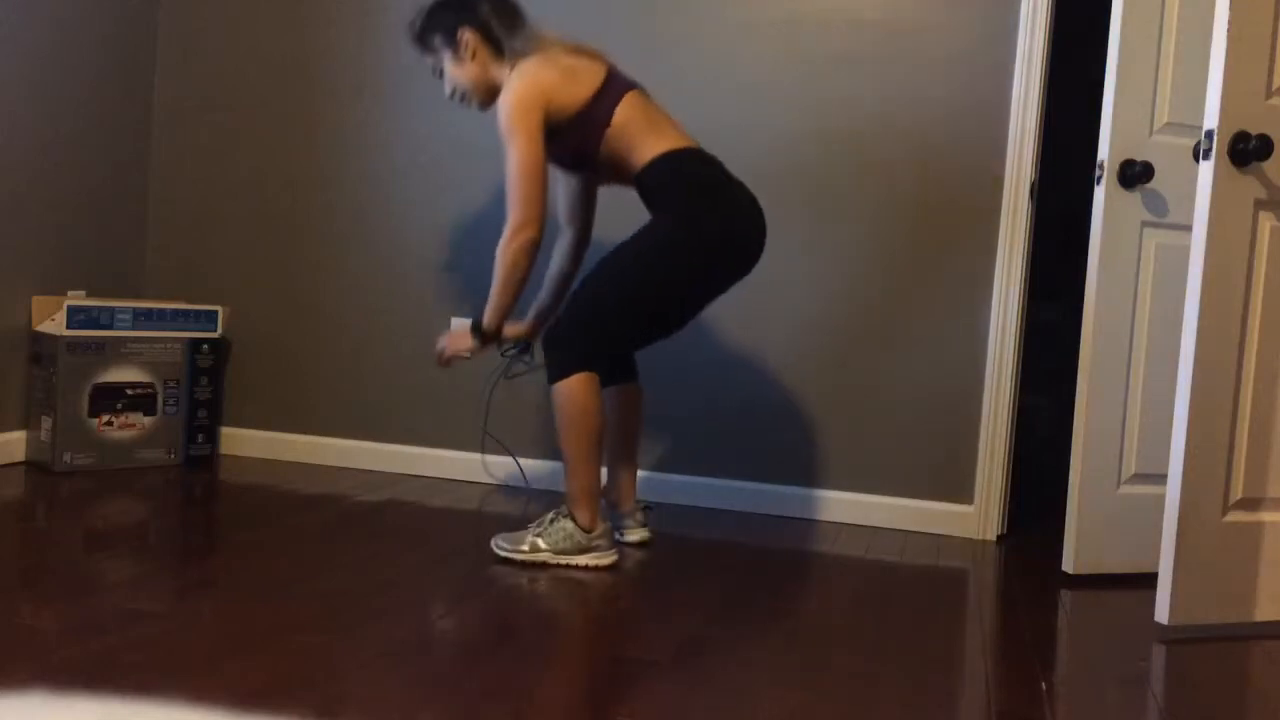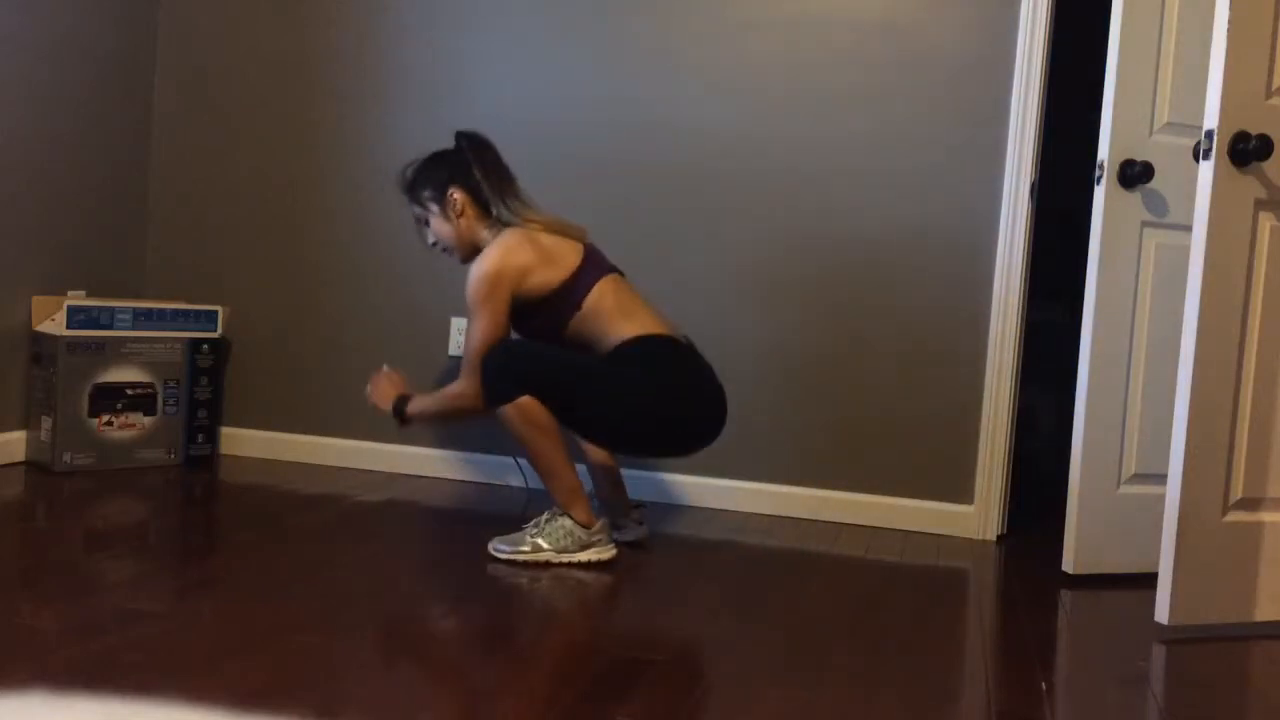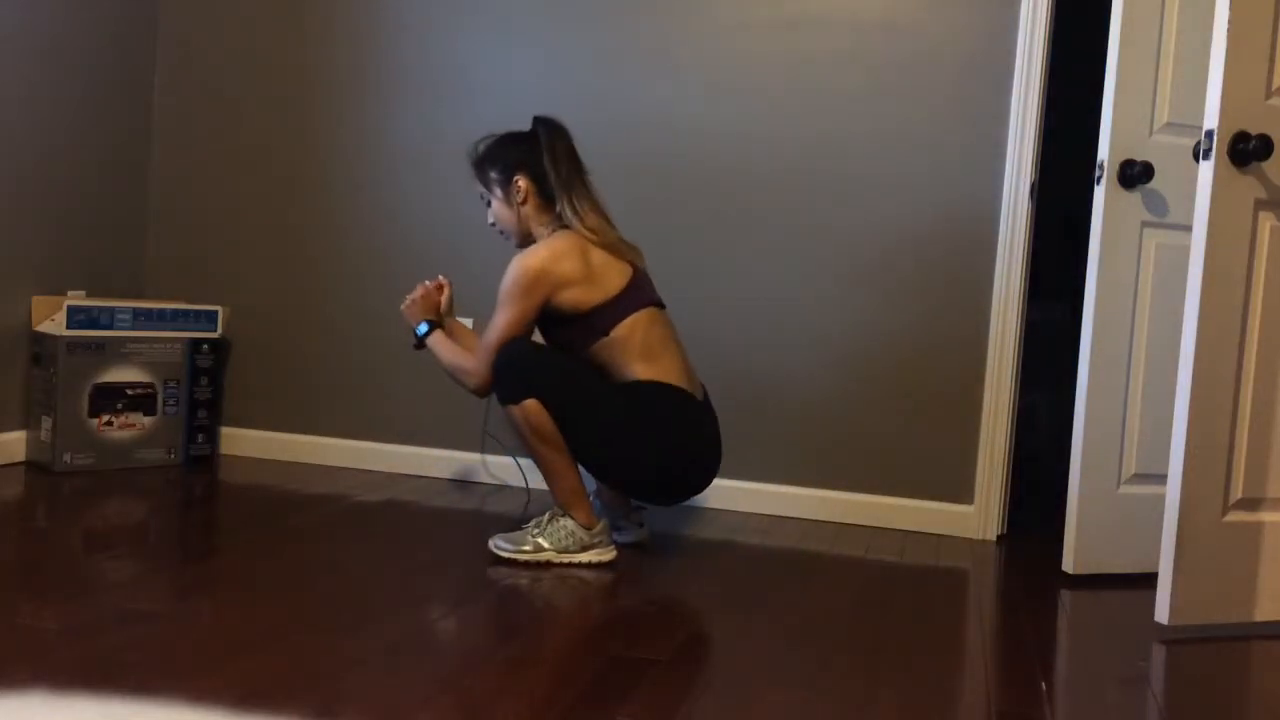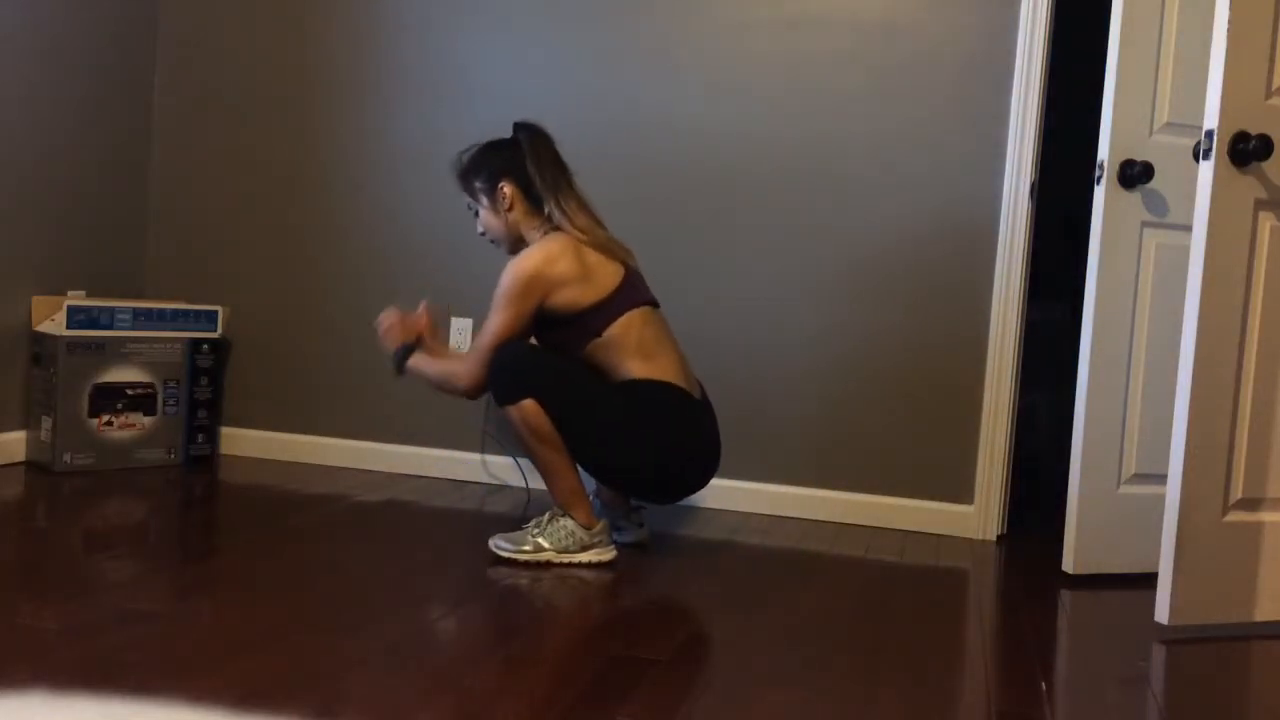
dt=1s
person 1, frame 1
left shoulder: (521, 88)
right shoulder: (554, 75)
left elbow: (524, 229)
right elbow: (574, 231)
left wrist: (484, 329)
right wrist: (532, 322)
left hip: (697, 213)
right hip: (721, 211)
left knee: (573, 343)
right knee: (602, 342)
left ankle: (583, 528)
right ankle: (623, 509)
person 1, frame 2
left shoulder: (495, 263)
right shoulder: (530, 240)
left elbow: (474, 392)
right elbow: (519, 382)
left wrist: (403, 405)
right wrist: (420, 402)
left hip: (665, 395)
right hip: (681, 386)
left knee: (506, 368)
right knee: (554, 376)
left ankle: (580, 527)
right ankle: (616, 513)
person 1, frame 3
left shoulder: (540, 261)
right shoulder: (586, 246)
left elbow: (482, 375)
left wrist: (426, 327)
right wrist: (448, 321)
left hip: (666, 446)
right hip: (684, 435)
left knee: (517, 367)
right knee: (545, 373)
left ankle: (582, 529)
right ankle: (618, 511)
person 1, frame 4
left shoulder: (535, 263)
right shoulder: (575, 246)
left elbow: (471, 379)
left wrist: (406, 353)
right wrist: (433, 345)
left hip: (664, 444)
right hip: (683, 432)
left knee: (513, 368)
right knee: (540, 374)
left ankle: (582, 529)
right ankle: (617, 510)
